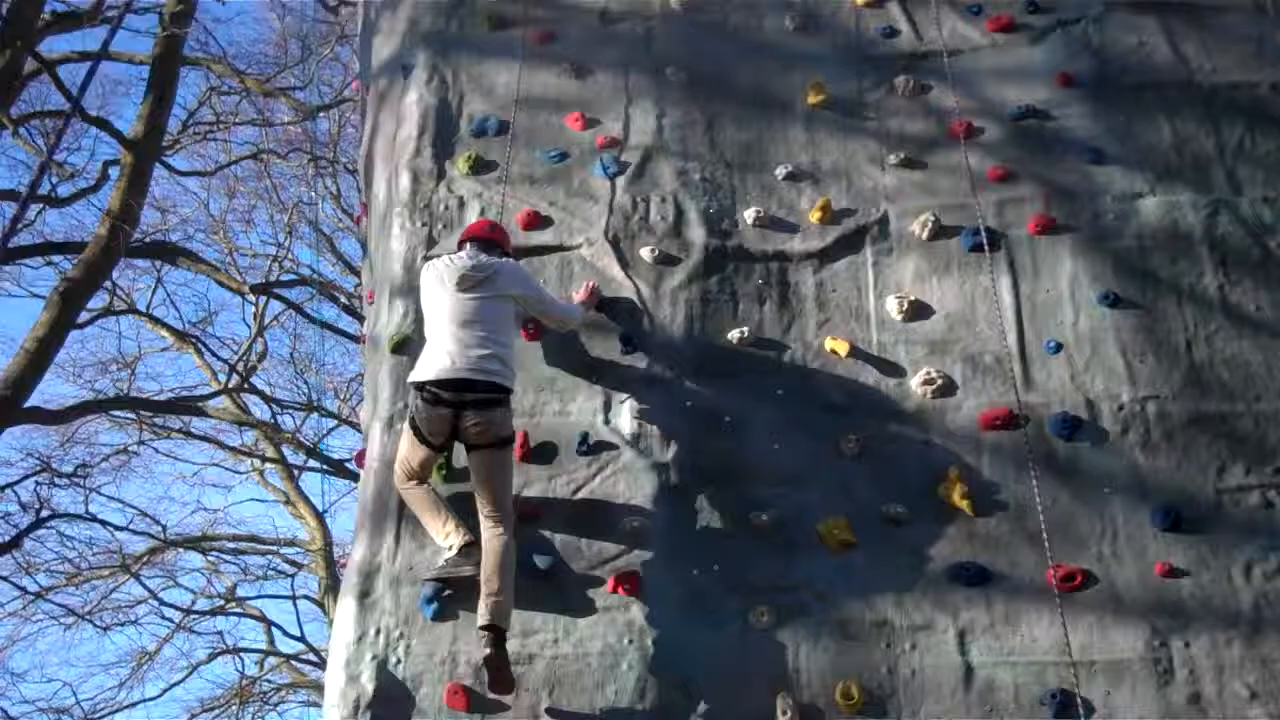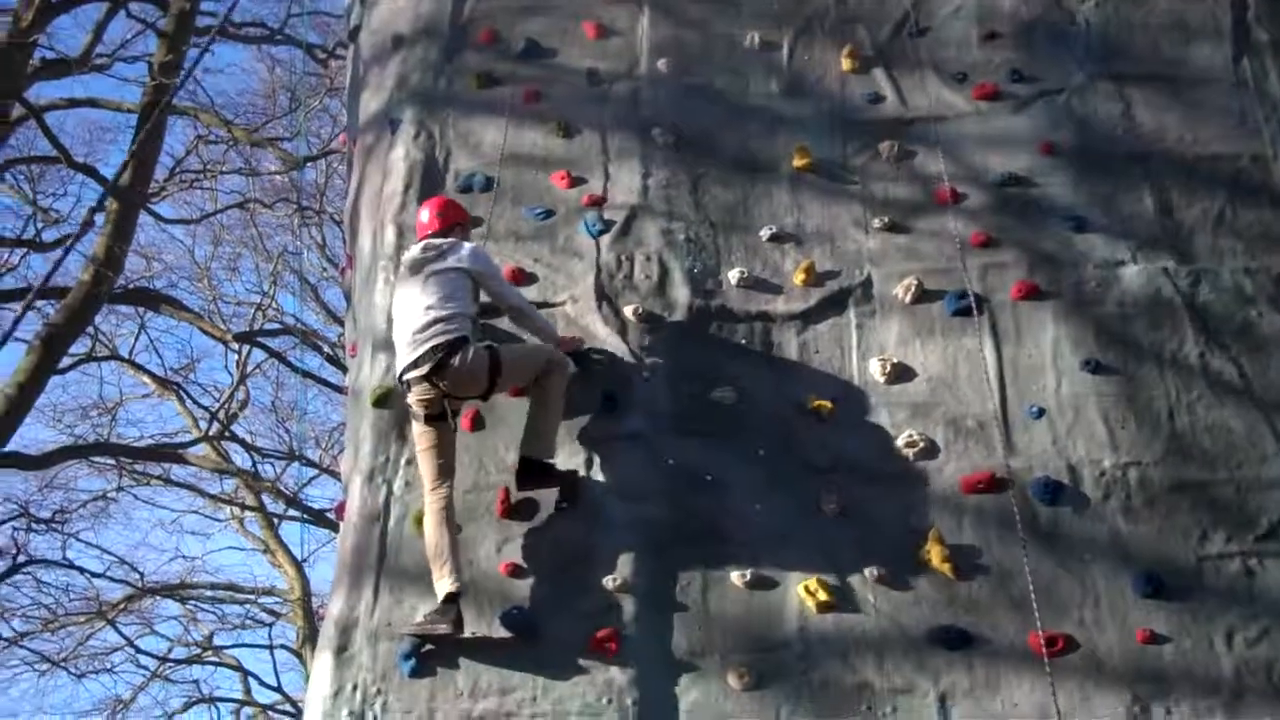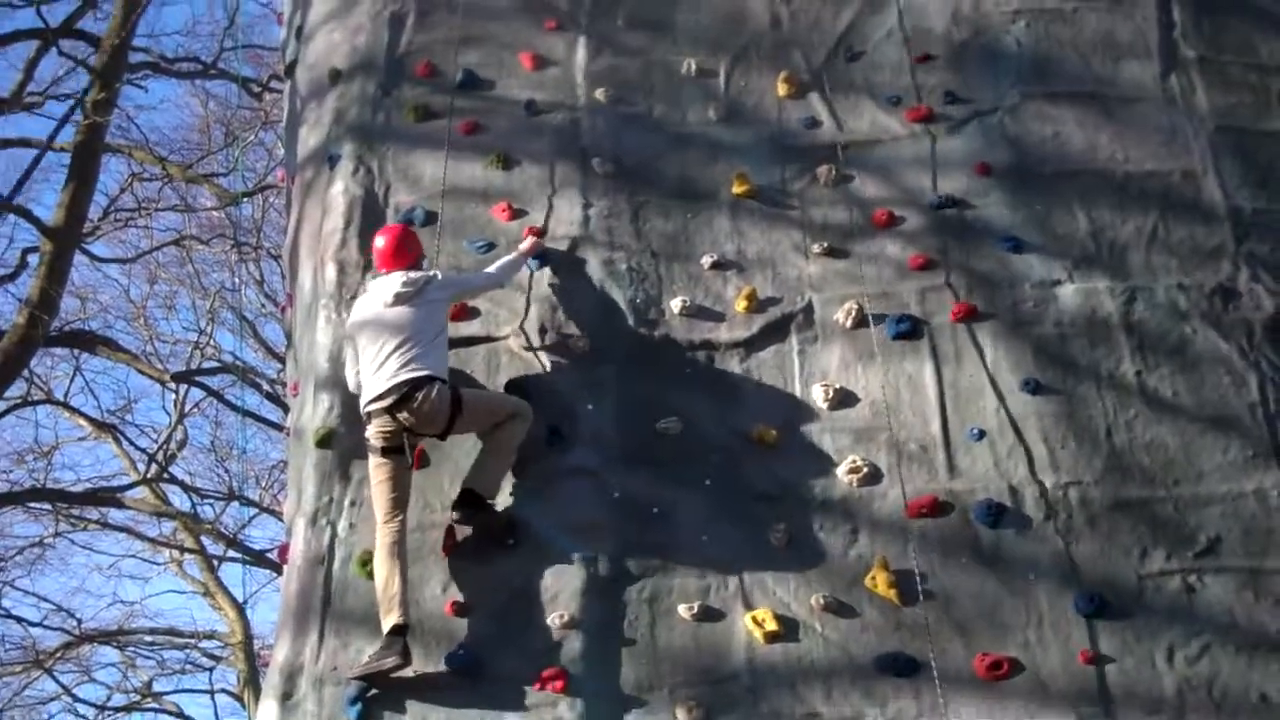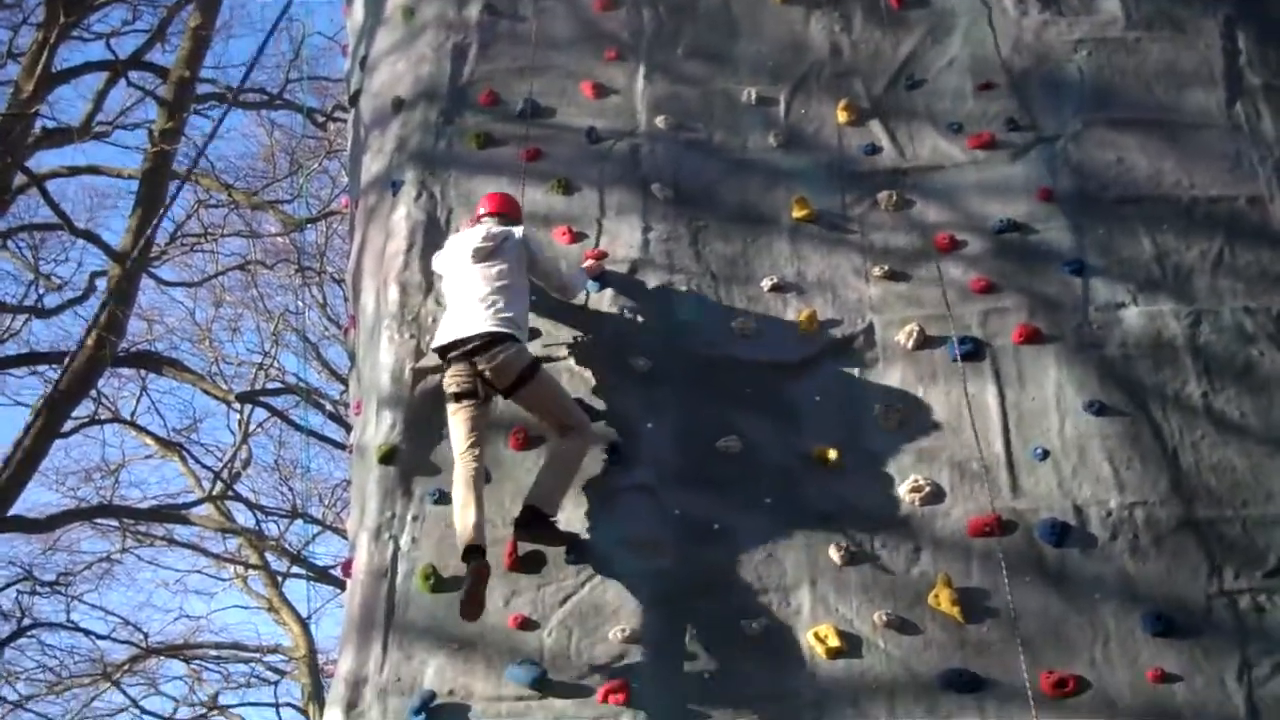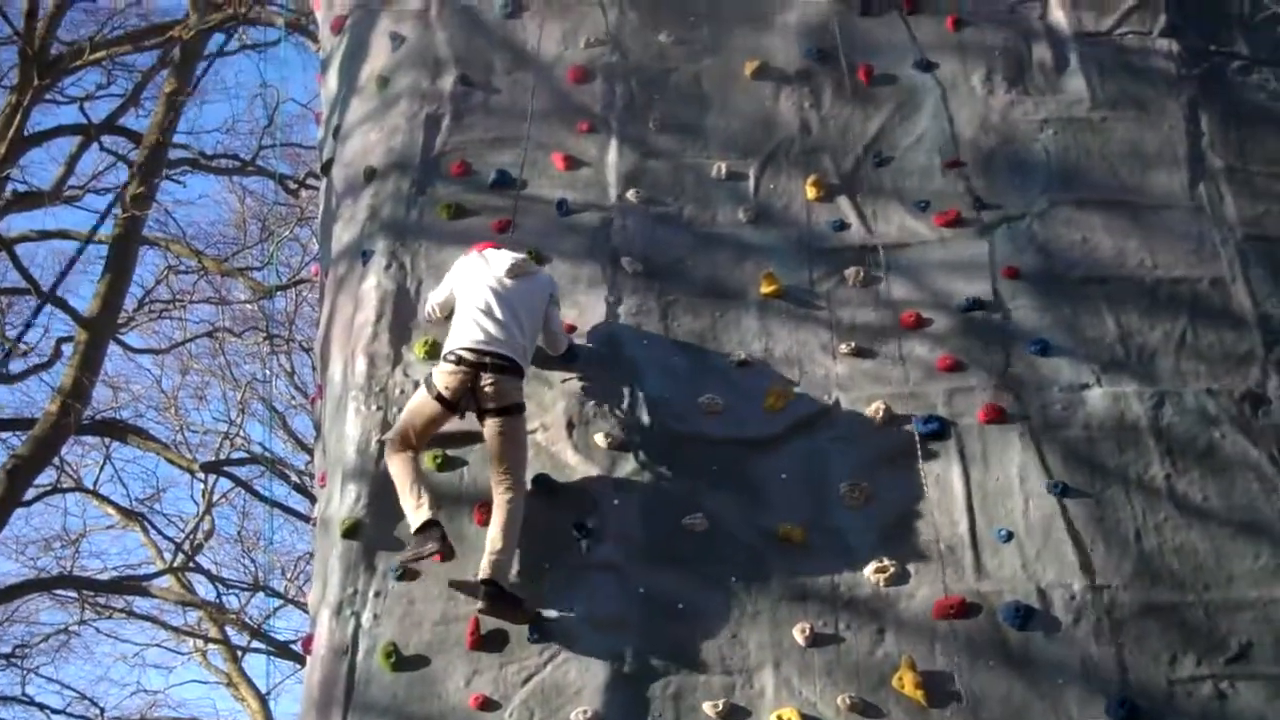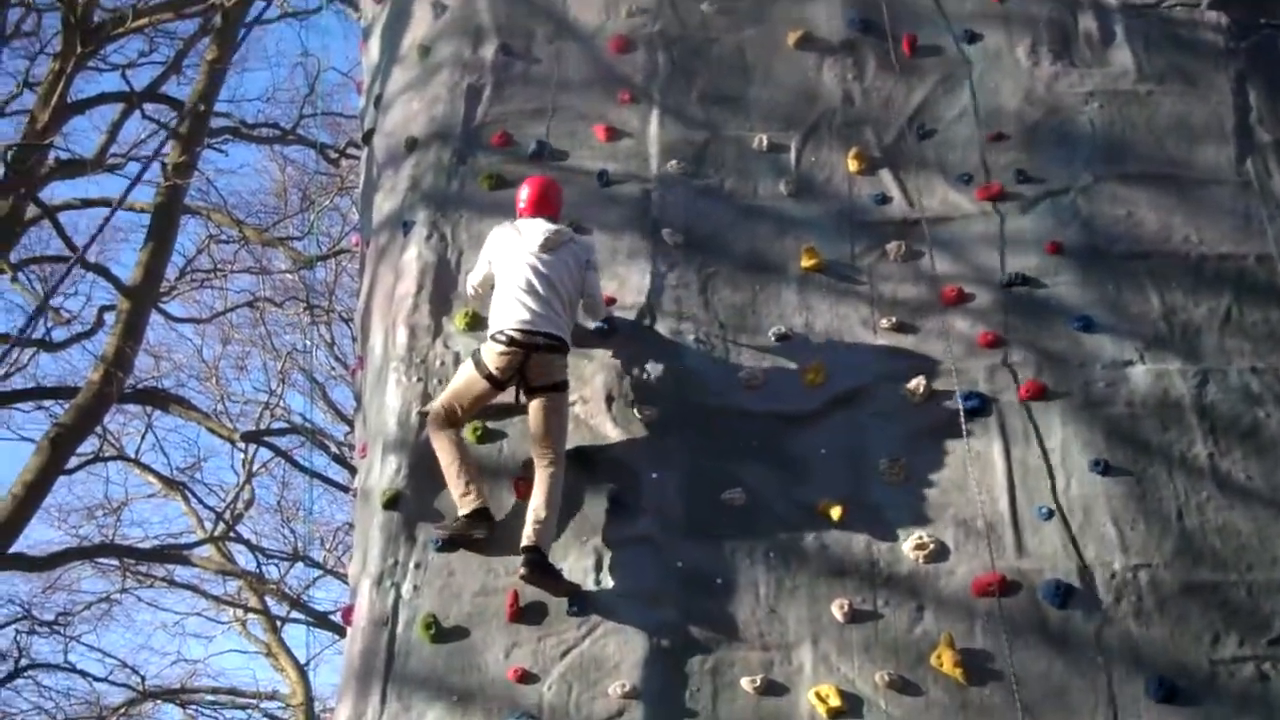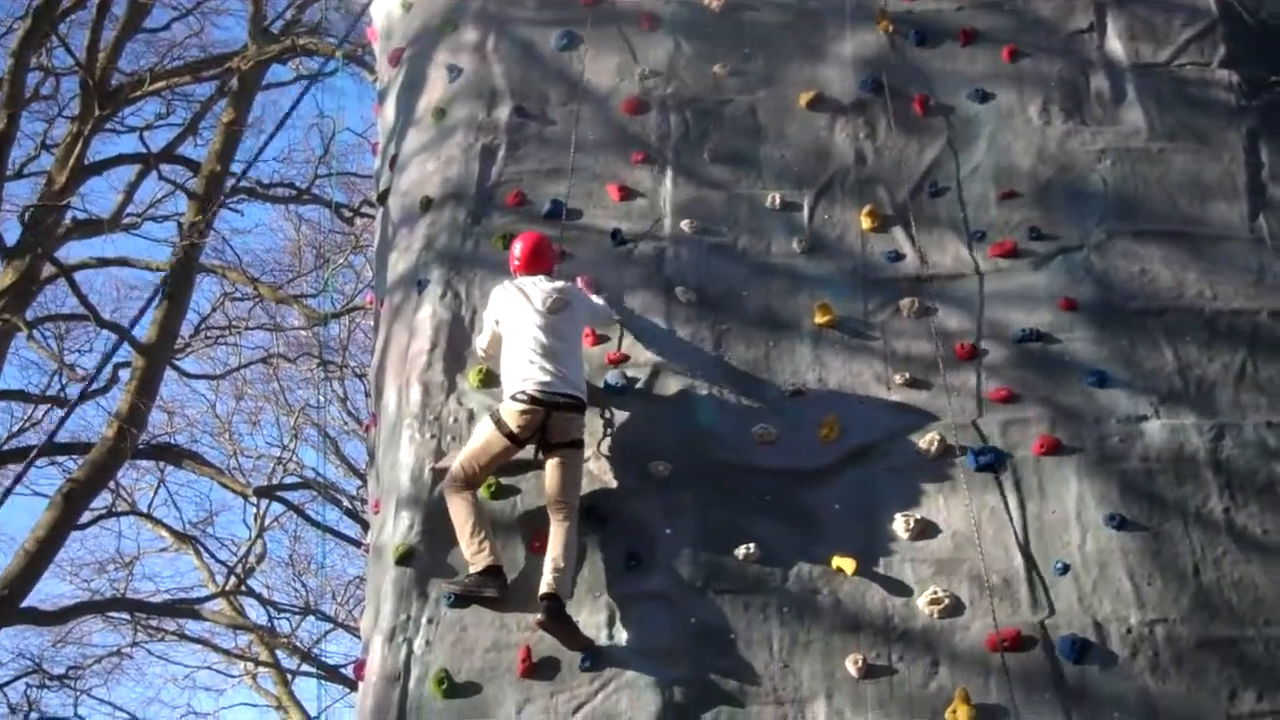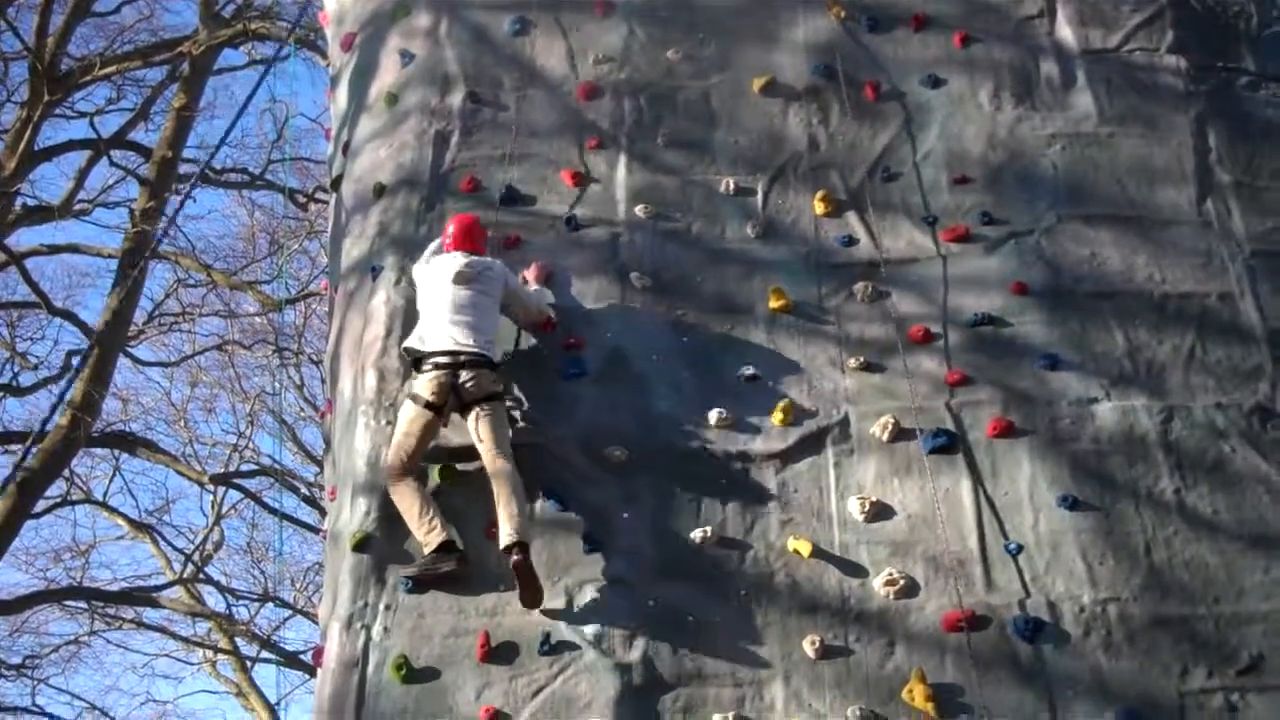
dt=0.7s
person 1, frame 1
left shoulder: (432, 271)
right shoulder: (511, 275)
right elbow: (559, 317)
right wrist: (580, 307)
left hip: (433, 398)
right hip: (487, 404)
left knee: (408, 479)
right knee: (498, 521)
left ankle: (460, 547)
right ankle: (493, 634)
person 1, frame 2
left shoulder: (404, 274)
right shoulder: (467, 253)
right elbow: (516, 307)
right wrist: (557, 339)
left hip: (416, 384)
right hip: (457, 360)
left knee: (437, 493)
right knee: (553, 363)
left ankle: (448, 602)
right ankle: (534, 463)
person 1, frame 3
left shoulder: (359, 308)
right shoulder: (434, 285)
left elbow: (354, 381)
right elbow: (492, 277)
right wrist: (523, 252)
left hip: (379, 418)
right hip: (425, 398)
left knee: (389, 528)
right knee: (517, 412)
left ankle: (395, 636)
right ankle: (473, 499)
person 1, frame 4
left shoulder: (454, 245)
right shoulder: (518, 239)
right elbow: (567, 288)
right wrist: (586, 273)
left hip: (456, 361)
right hip: (502, 350)
left knee: (468, 459)
right knee: (576, 430)
left ankle: (473, 551)
right ankle: (534, 518)
person 1, frame 5
left shoulder: (469, 263)
right shoulder: (544, 281)
left elbow: (433, 309)
right elbow: (557, 347)
right wrist: (566, 341)
left hip: (456, 366)
right hip: (503, 377)
left knee: (398, 445)
right knee: (509, 487)
left ankle: (427, 528)
right ankle: (493, 584)
person 1, frame 6
left shoulder: (503, 235)
right shoulder: (581, 248)
left elbow: (474, 289)
right elbow: (596, 311)
right wrist: (605, 315)
left hip: (505, 345)
right hip: (551, 354)
left knee: (440, 418)
right knee: (550, 460)
left ankle: (474, 512)
right ankle: (535, 552)
person 1, frame 7
left shoulder: (504, 294)
right shoulder: (576, 298)
left elbow: (485, 352)
right elbow: (607, 317)
left hip: (523, 405)
right hip: (569, 411)
left knee: (457, 482)
right knee: (564, 514)
left ankle: (486, 570)
right ankle: (552, 600)
person 1, frame 8
left shoulder: (427, 269)
right shoulder: (494, 271)
right elbow: (537, 312)
left wrist: (441, 241)
right wrist: (535, 283)
left hip: (434, 371)
right hip: (480, 373)
left knee: (398, 472)
right knee: (500, 463)
left ankle: (440, 547)
right ankle: (517, 549)
